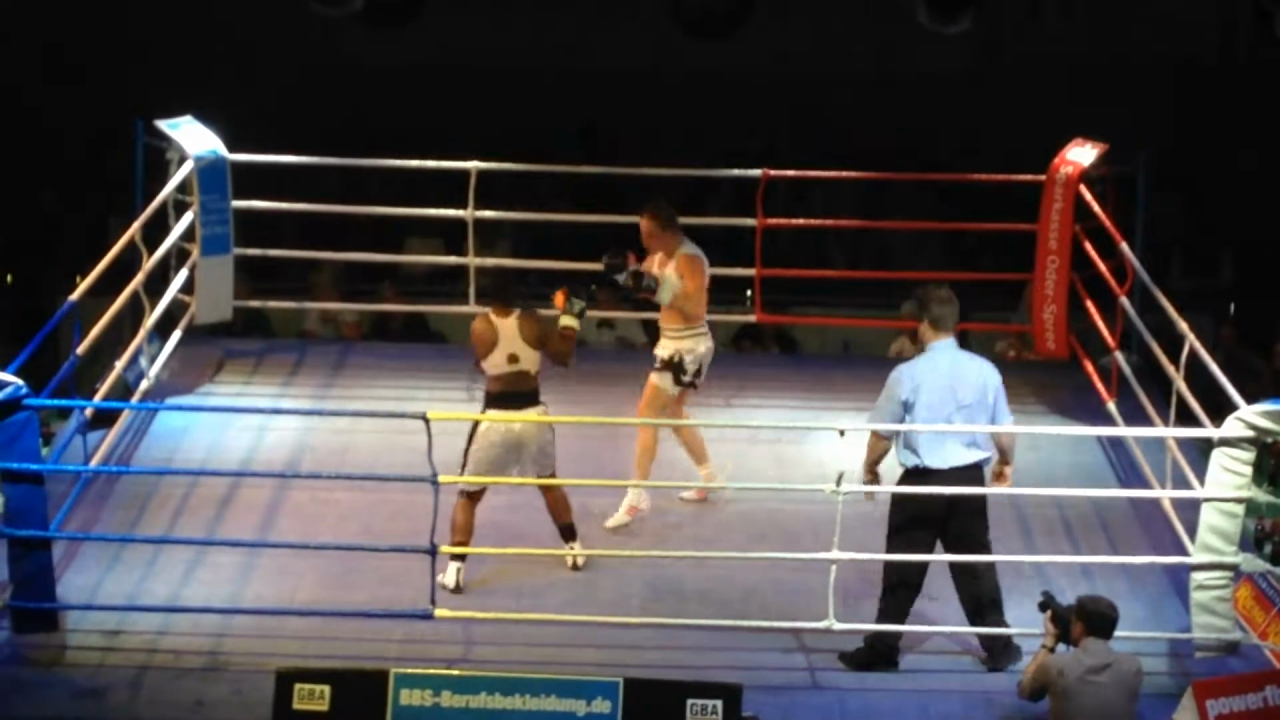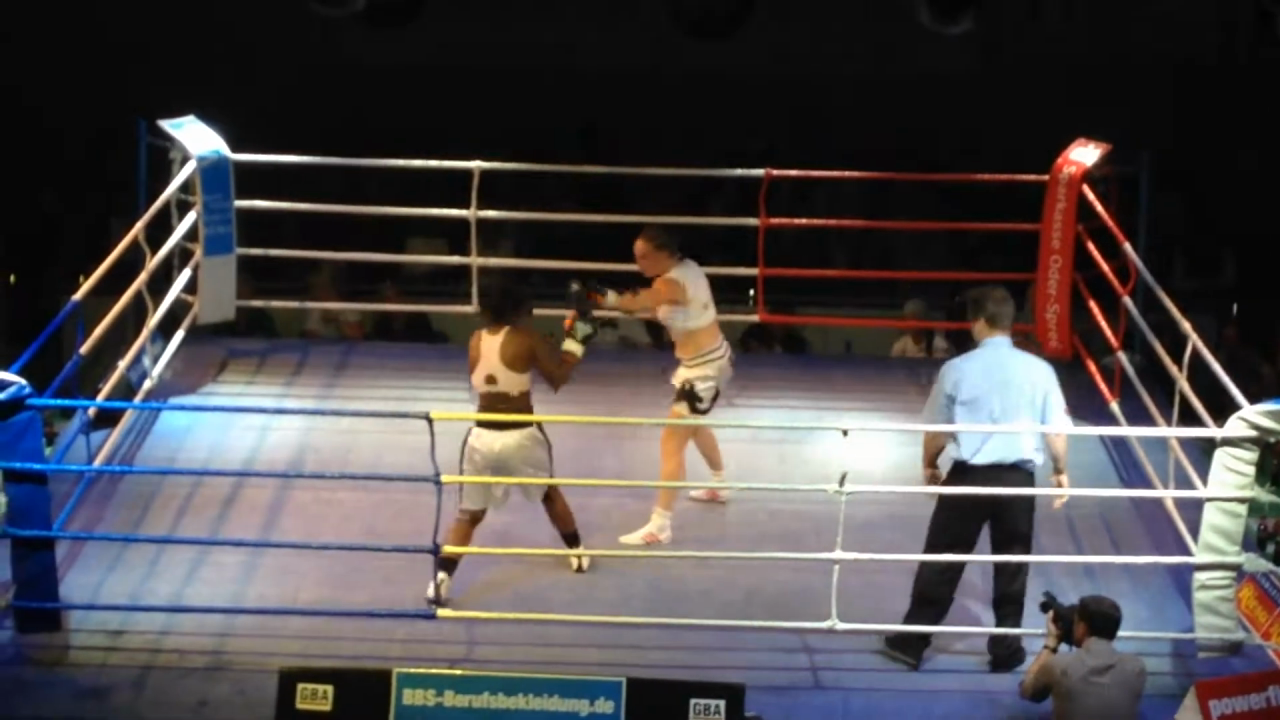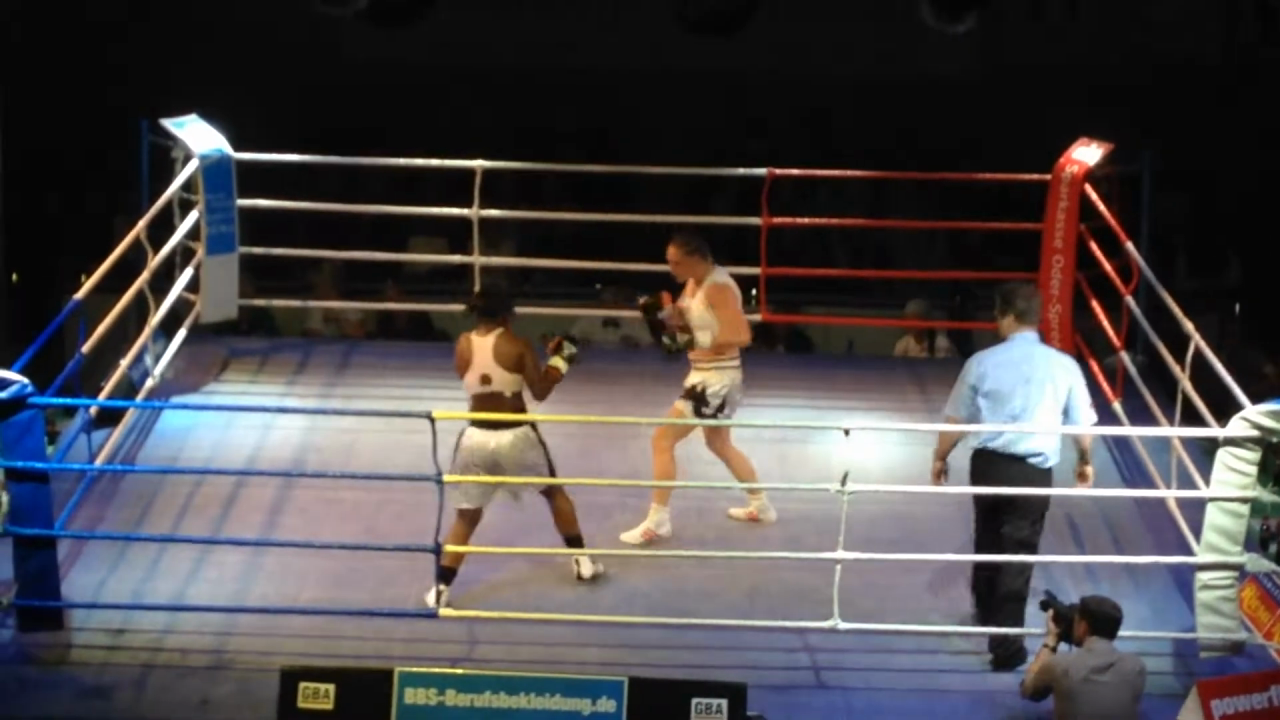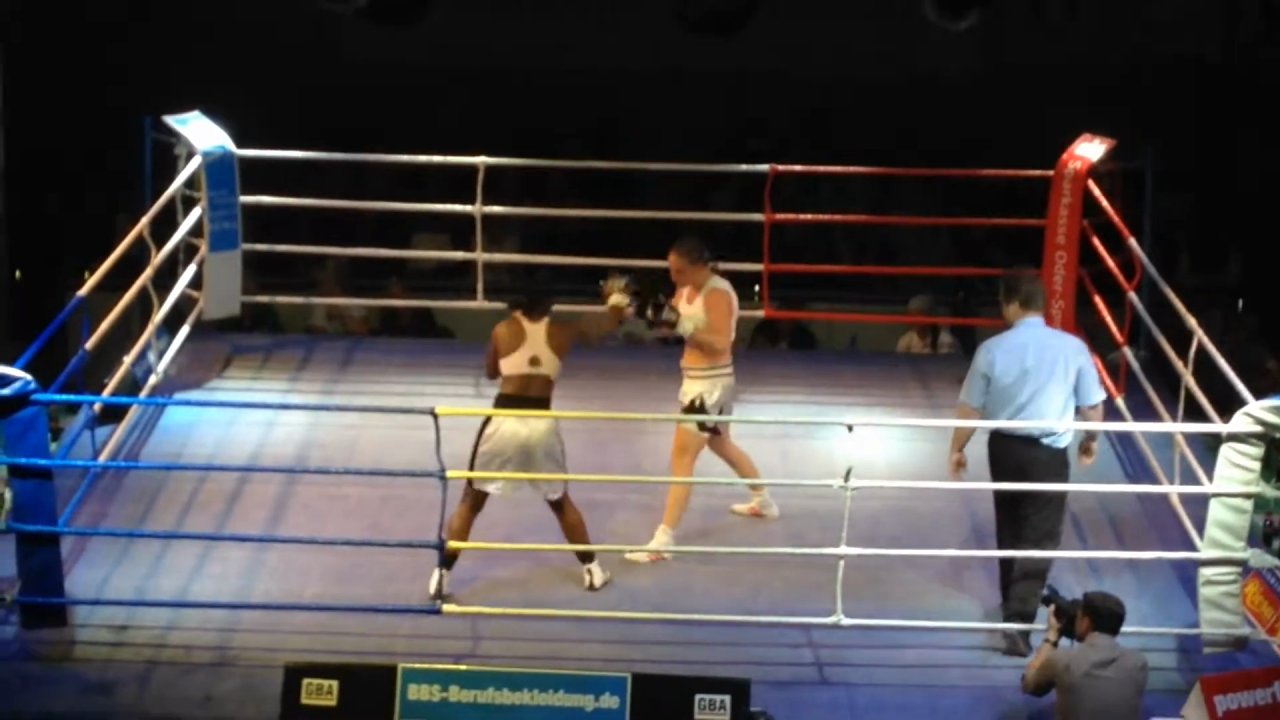
dt=0.3s
person 1, frame 1
left shoulder: (906, 374)
right shoulder: (985, 370)
left elbow: (881, 436)
right elbow: (1002, 431)
left wrist: (870, 469)
right wrist: (1004, 463)
left hip: (920, 483)
right hip: (969, 481)
left knee: (902, 570)
right knee: (975, 567)
left ankle: (881, 650)
right ankle: (998, 646)
person 1, frame 2
left shoulder: (956, 369)
right shoulder: (1039, 370)
left elbow: (936, 431)
right elbow: (1056, 433)
left wrist: (929, 465)
right wrist: (1061, 471)
left hip: (966, 478)
right hip: (1016, 480)
left knee: (941, 560)
right knee: (1012, 566)
left ankle: (912, 640)
right ankle: (1005, 649)
person 1, frame 3
left shoulder: (982, 362)
right shoulder: (1064, 366)
left elbow: (956, 419)
right elbow: (1082, 429)
left wrist: (940, 457)
right wrist: (1085, 463)
left hip: (986, 465)
right hip: (1032, 472)
left knee: (988, 544)
right knee: (1018, 557)
left ankle: (986, 612)
right ankle: (1005, 646)
person 1, frame 4
left shoulder: (991, 349)
right shoulder: (1073, 347)
left elbow: (971, 408)
right elbow: (1092, 407)
left wrist: (957, 449)
right wrist: (1090, 440)
left hip: (1003, 448)
right hip: (1048, 454)
left knee: (1009, 530)
right knee: (1040, 539)
left ankle: (1013, 606)
right ankle: (1018, 621)
person 2, frame 1
left shoulder: (691, 259)
right shoulder: (660, 254)
left elbow: (699, 308)
right elbow: (637, 281)
left wrist: (660, 291)
right wrist: (623, 270)
left hip: (687, 345)
right hip: (672, 342)
left knee: (647, 415)
right knee: (675, 415)
left ankle: (636, 498)
right ankle: (709, 479)
person 2, frame 2
left shoulder: (671, 283)
right shoulder: (687, 268)
left elbow: (636, 303)
left wrist: (602, 296)
left hip: (702, 369)
right hip: (714, 358)
left knee: (672, 442)
right knee: (693, 424)
left ankle: (659, 526)
right ankle: (719, 485)
person 2, frame 3
left shoulder: (719, 287)
right shoulder: (694, 282)
left elbow: (741, 336)
right elbow: (681, 322)
left wrist: (696, 340)
right wrist: (662, 310)
left hip: (715, 378)
right hip: (710, 374)
left knee: (662, 441)
right knee: (718, 444)
left ankle: (657, 522)
right ankle: (761, 506)
person 2, frame 4
left shoulder: (718, 293)
right shoulder: (688, 287)
left elbow: (719, 343)
right elbow: (675, 323)
left wrist: (681, 325)
right wrist: (660, 313)
left hip: (709, 383)
right hip: (698, 380)
left knee: (681, 461)
right knee: (722, 446)
left ankle: (662, 542)
right ankle: (764, 502)
person 3, frame 1
left shoulder: (479, 326)
right shoulder: (533, 322)
right elbow: (564, 358)
right wrist: (571, 318)
left hip: (495, 418)
right hip: (532, 415)
left knee: (469, 495)
right knee: (549, 483)
left ankle: (454, 569)
right ankle: (574, 550)
person 3, frame 2
left shoulder: (476, 341)
right shoulder: (526, 339)
right elbow: (557, 380)
right wrist: (576, 340)
left hip: (483, 436)
right hip: (522, 434)
left knee: (469, 515)
right knee: (550, 494)
left ankle: (440, 578)
right ankle: (577, 554)
person 3, frame 3
left shoulder: (463, 343)
right shoulder: (516, 344)
right elbow: (540, 392)
right wrist: (560, 359)
left hip: (477, 437)
right hip: (517, 435)
left knee: (466, 517)
right knee: (555, 492)
left ankle: (440, 589)
right ankle: (581, 562)
person 3, frame 4
left shoulder: (503, 329)
right shoulder: (563, 331)
right elbow: (610, 324)
right wrist: (617, 294)
left hip: (504, 422)
right hip: (542, 425)
left knee: (471, 500)
right knee: (560, 502)
left ankle: (443, 574)
right ankle: (592, 570)
